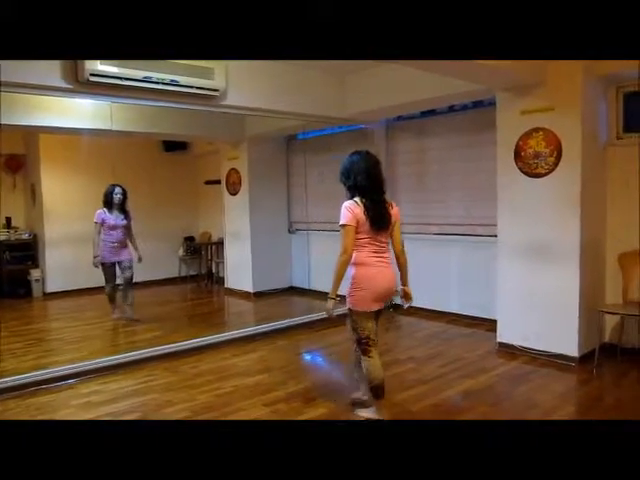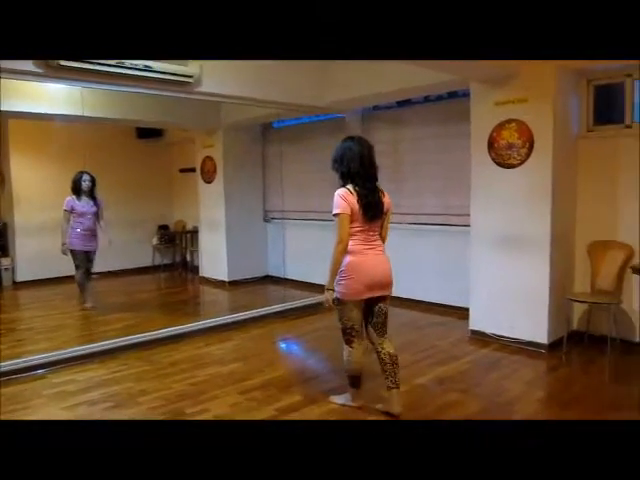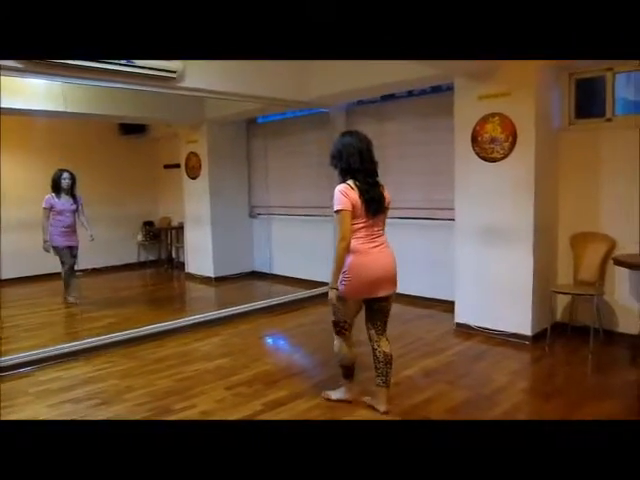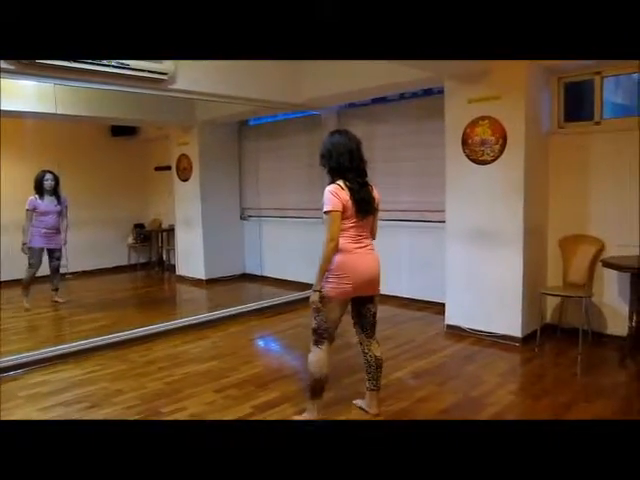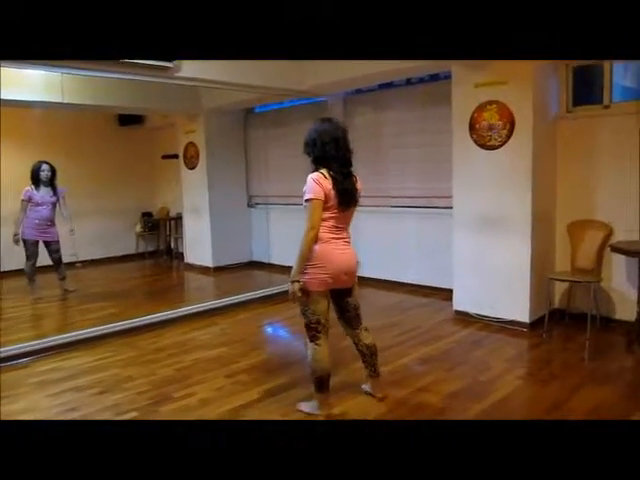
dt=0.4s
person 1, frame 1
left shoulder: (351, 207)
right shoulder: (390, 207)
left elbow: (346, 253)
right elbow: (399, 250)
left wrist: (332, 294)
right wrist: (405, 283)
left hip: (365, 280)
right hip: (388, 278)
left knee: (367, 345)
right knee: (363, 335)
left ankle: (378, 408)
right ankle: (365, 389)
person 1, frame 2
left shoulder: (344, 195)
right shoulder: (382, 195)
left elbow: (342, 243)
left wrist: (330, 285)
left hip: (356, 271)
right hip: (381, 268)
left knee: (352, 338)
right knee: (379, 336)
left ankle: (354, 396)
right ankle: (394, 400)
person 1, frame 3
left shoulder: (344, 191)
right shoulder: (380, 190)
left elbow: (344, 240)
left wrist: (333, 283)
left hip: (360, 267)
right hip: (386, 263)
left knee: (341, 328)
right knee: (378, 332)
left ankle: (349, 386)
right ankle: (381, 397)
person 1, frame 4
left shoulder: (334, 191)
right shoulder: (369, 190)
left elbow: (332, 241)
left wrist: (317, 285)
left hip: (344, 270)
right hip: (370, 266)
left knee: (321, 340)
right knee: (368, 336)
left ankle: (313, 410)
right ankle: (372, 400)
person 1, frame 5
left shoulder: (317, 179)
right shoulder: (352, 181)
left elbow: (312, 230)
left wrist: (295, 274)
left hip: (320, 262)
right hip: (346, 259)
left knee: (316, 335)
right knee: (354, 326)
left ankle: (322, 402)
right ankle: (375, 384)
person 2, frame 1
left shoulder: (126, 214)
right shoulder: (101, 214)
left elbow: (130, 233)
right elbow: (96, 235)
left wrist: (137, 250)
right wrist: (95, 255)
left hip: (123, 250)
right hip: (107, 251)
left knee: (128, 276)
right knee: (110, 282)
left ankle: (128, 308)
right ankle: (114, 309)
person 2, frame 2
left shoulder: (96, 201)
right shoulder: (71, 201)
left elbow: (100, 220)
right elbow: (65, 223)
left wrist: (107, 235)
right wrist: (64, 242)
left hip: (92, 238)
right hip: (77, 238)
left knee: (88, 269)
right knee: (80, 269)
left ankle: (84, 295)
right ankle: (86, 298)
person 2, frame 3
left shoulder: (76, 198)
right shoulder: (50, 199)
left elbow: (81, 216)
right elbow: (45, 220)
left wrist: (89, 230)
right wrist: (46, 239)
left hip: (72, 235)
right hip: (57, 235)
left knee: (71, 264)
right knee: (67, 263)
left ankle: (68, 293)
right ankle: (68, 292)
person 2, frame 4
left shoulder: (61, 199)
right shoulder: (33, 200)
left elbow: (64, 219)
right elbow: (28, 222)
left wrist: (64, 235)
right wrist: (25, 241)
left hip: (55, 237)
right hip: (38, 237)
left knee: (55, 267)
right knee: (33, 267)
left ankle: (55, 295)
right ankle: (25, 297)
person 2, frame 5
left shoulder: (58, 191)
right shoulder: (29, 191)
left elbow: (63, 208)
right elbow: (22, 212)
left wrist: (70, 224)
right wrist: (16, 231)
left hip: (49, 229)
right hip: (31, 229)
left knee: (57, 258)
right knee: (31, 260)
left ankle: (63, 285)
right ankle: (33, 290)
